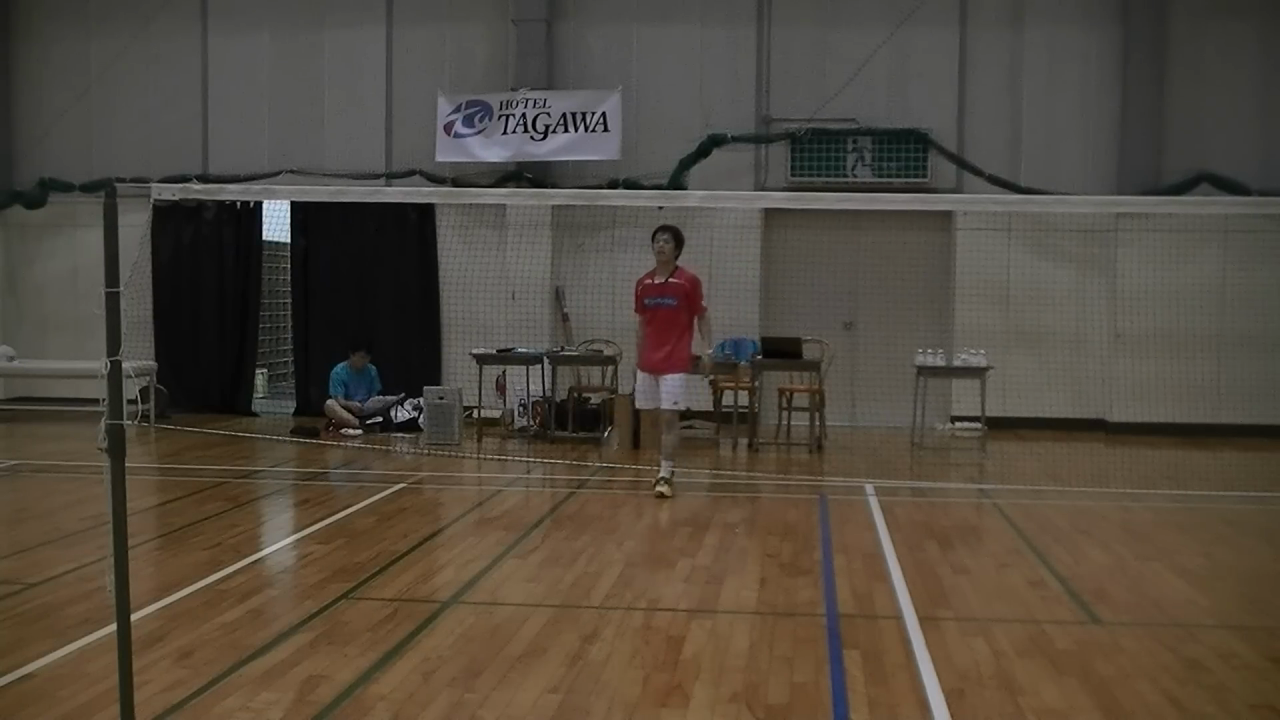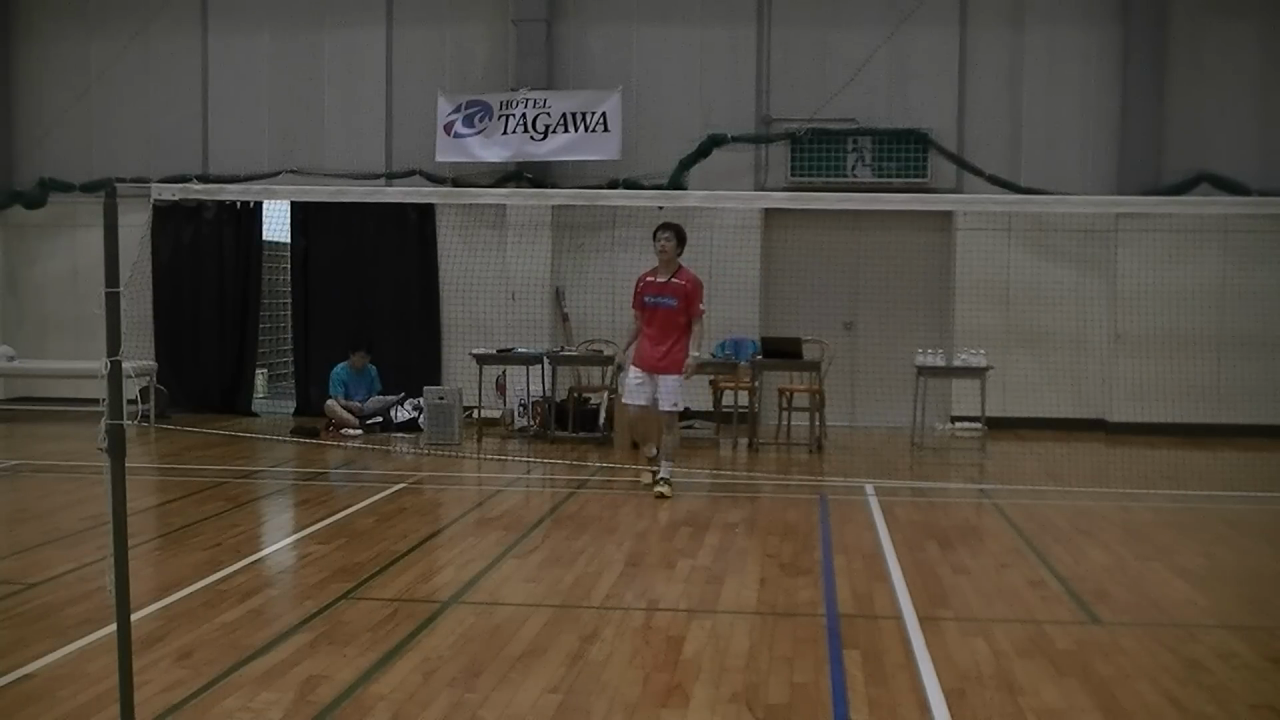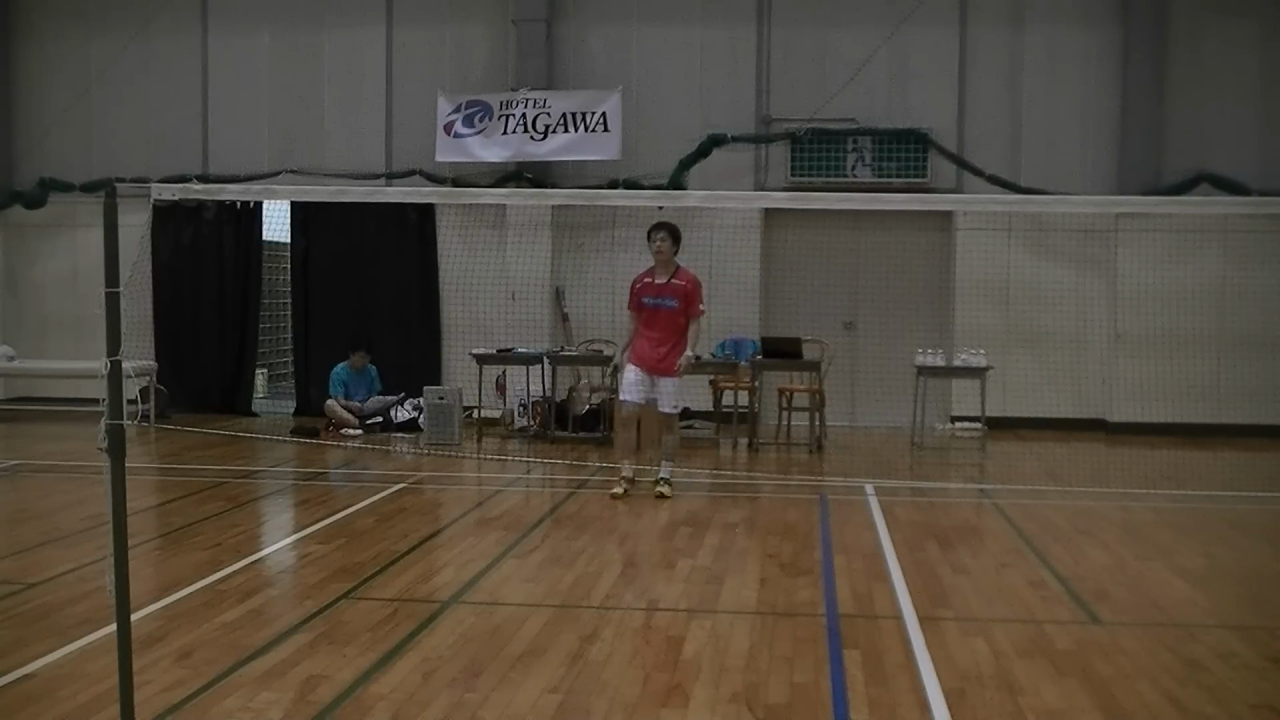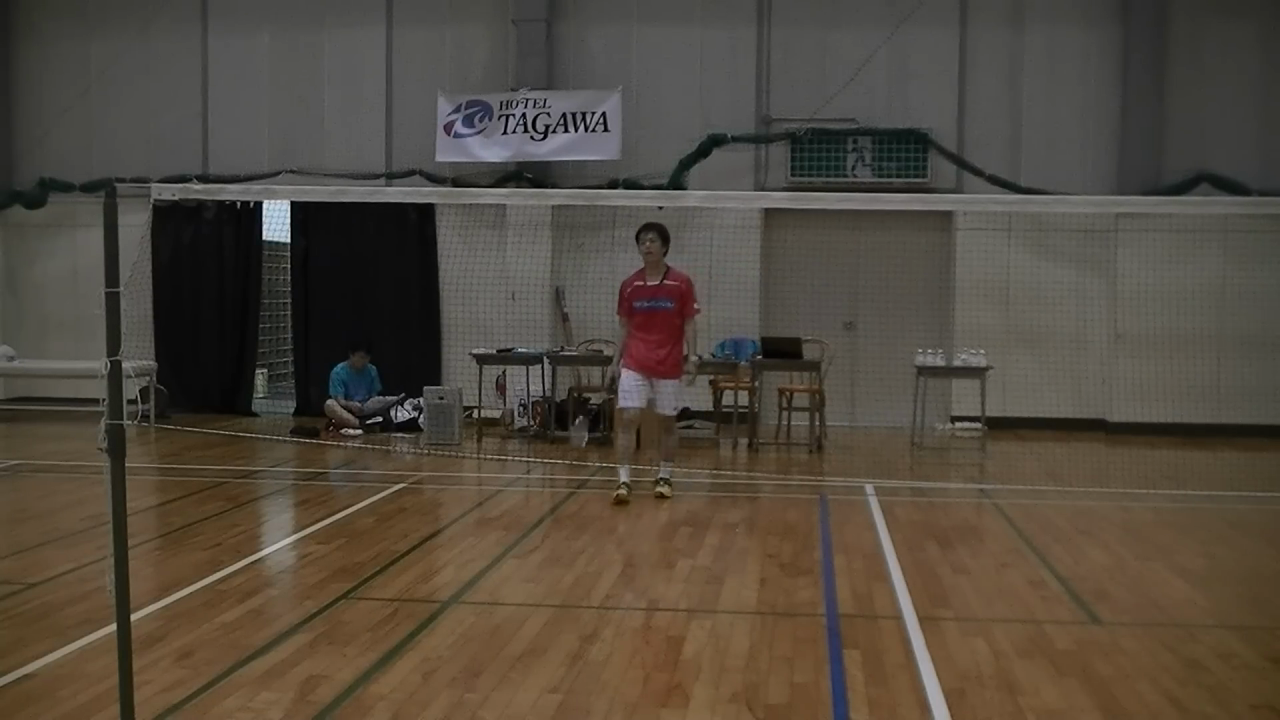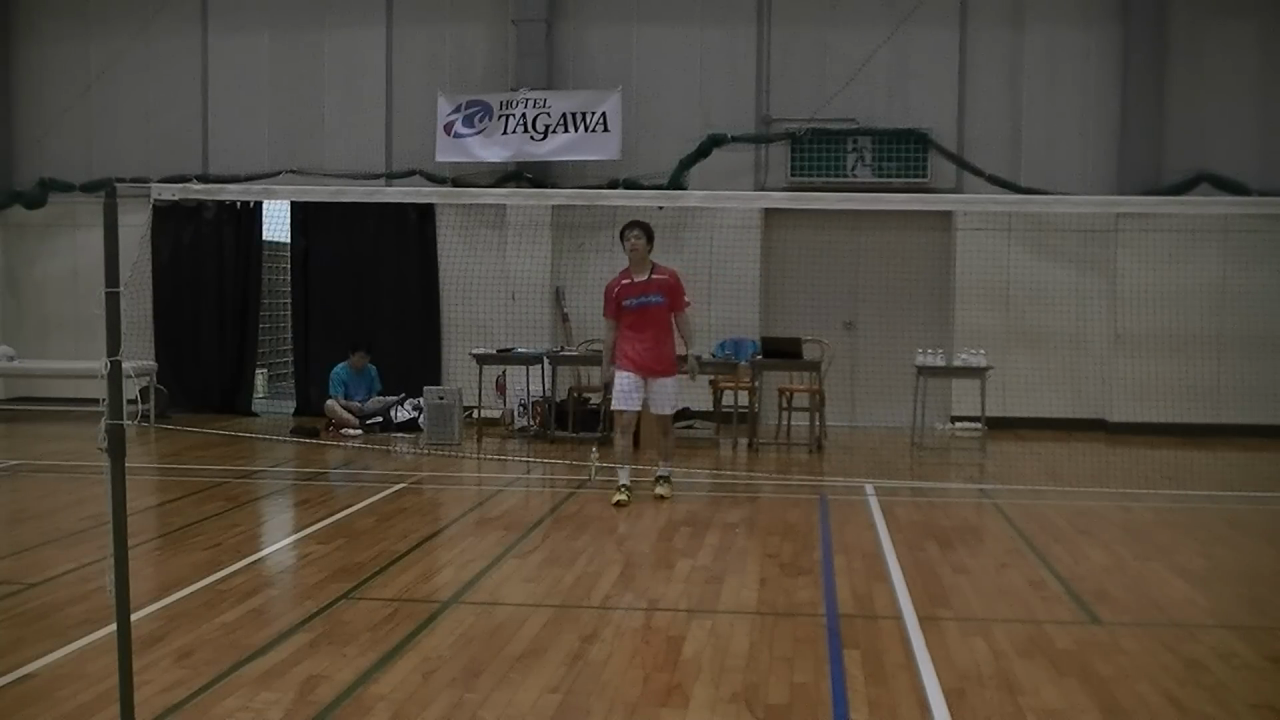
dt=0.2s
person 1, frame 1
left shoulder: (689, 281)
right shoulder: (642, 284)
left elbow: (701, 319)
left wrist: (706, 349)
right wrist: (638, 357)
left hip: (676, 362)
right hip: (648, 362)
left knee: (670, 417)
left ankle: (665, 476)
right ankle: (664, 467)
person 1, frame 2
left shoulder: (691, 282)
right shoulder: (643, 281)
left elbow: (696, 322)
left wrist: (693, 354)
right wrist: (624, 348)
left hip: (672, 362)
right hip: (641, 360)
left knee: (669, 419)
right knee: (633, 414)
left ankle: (664, 476)
right ankle: (653, 454)
person 1, frame 3
left shoulder: (689, 283)
right shoulder: (639, 282)
left elbow: (694, 323)
left wrist: (688, 352)
right wrist: (622, 351)
left hip: (671, 363)
right hip: (638, 360)
left knee: (669, 420)
right knee: (626, 414)
left ankle: (665, 477)
right ankle: (627, 474)
person 1, frame 4
left shoulder: (682, 283)
right shoulder: (629, 286)
left elbow: (689, 324)
right elbow: (625, 327)
left wrist: (692, 357)
right wrist: (616, 361)
left hip: (669, 365)
right hip: (634, 364)
left knee: (668, 422)
right knee: (627, 419)
left ankle: (664, 477)
right ankle: (624, 481)
person 1, frame 5
left shoulder: (669, 278)
right shoulder: (615, 286)
left elbow: (680, 317)
right elbow: (611, 328)
left wrist: (691, 352)
right wrist: (606, 365)
left hip: (664, 365)
right hip: (627, 365)
left knee: (664, 423)
right knee: (623, 421)
left ankle: (663, 475)
right ankle: (623, 484)
